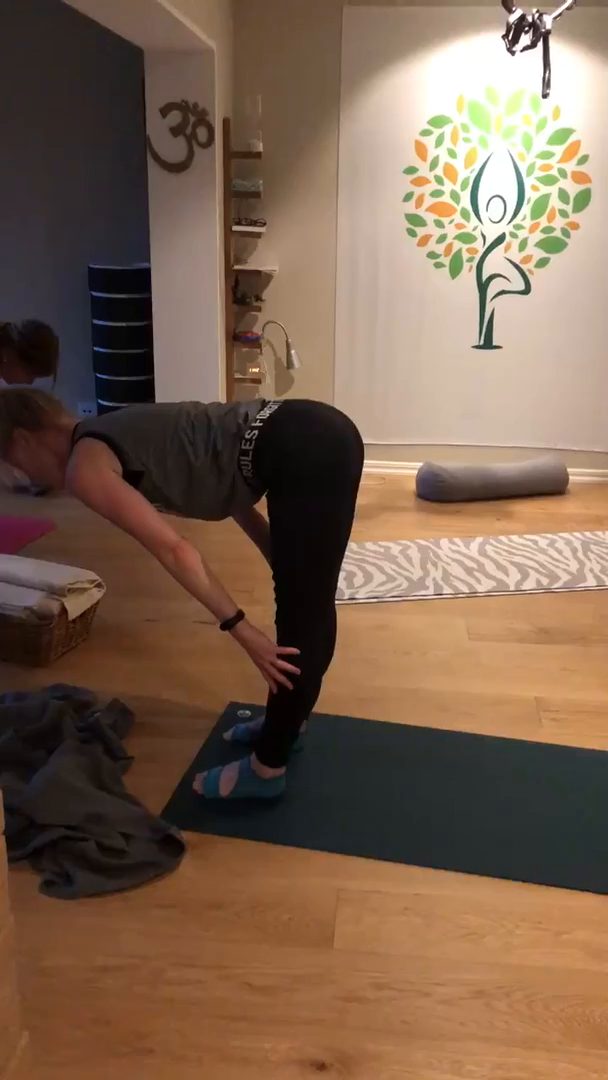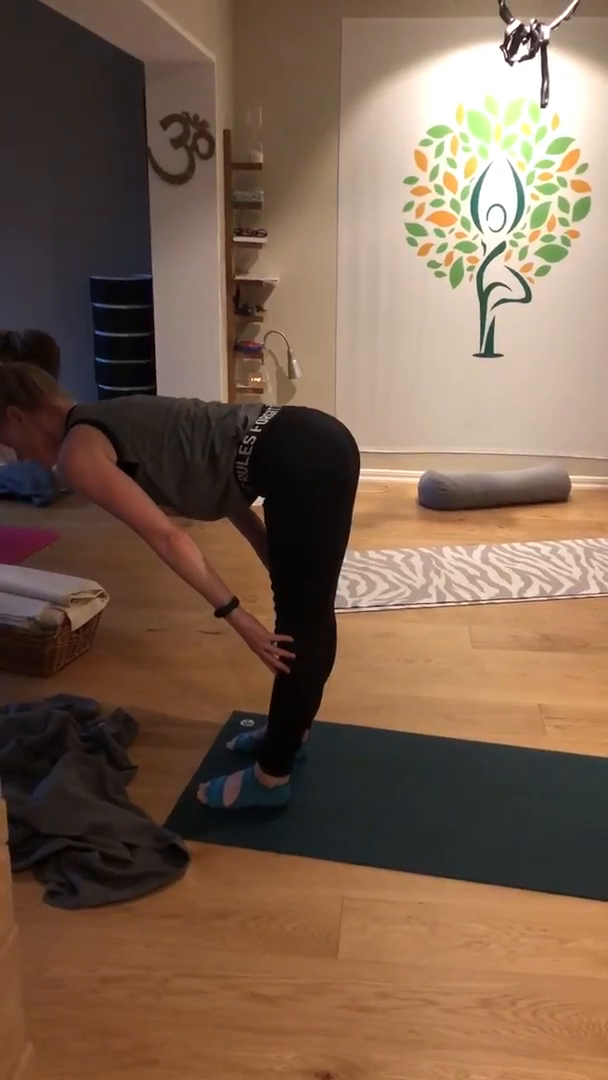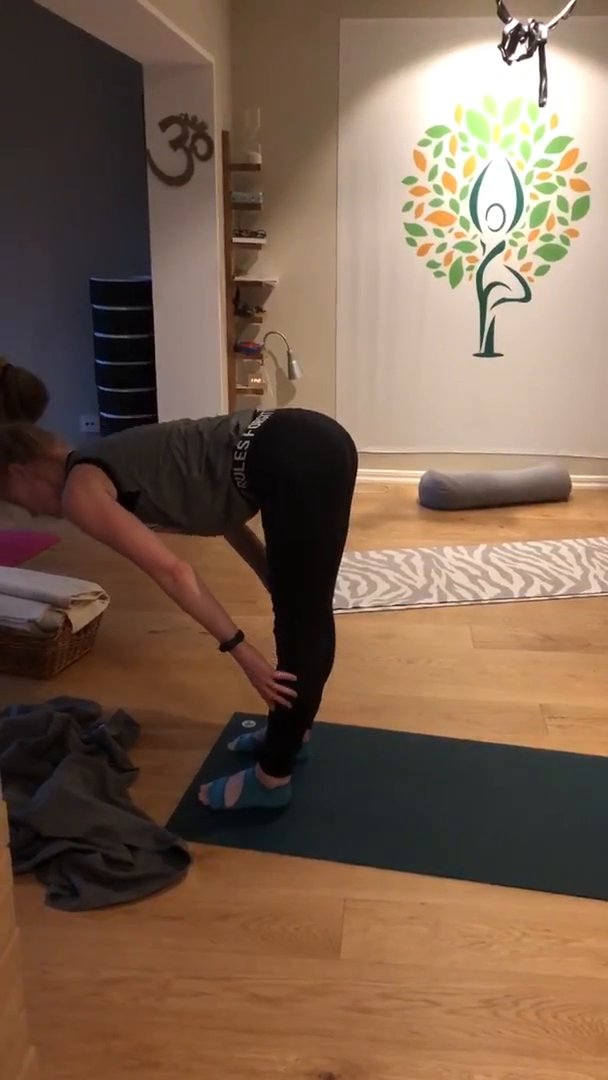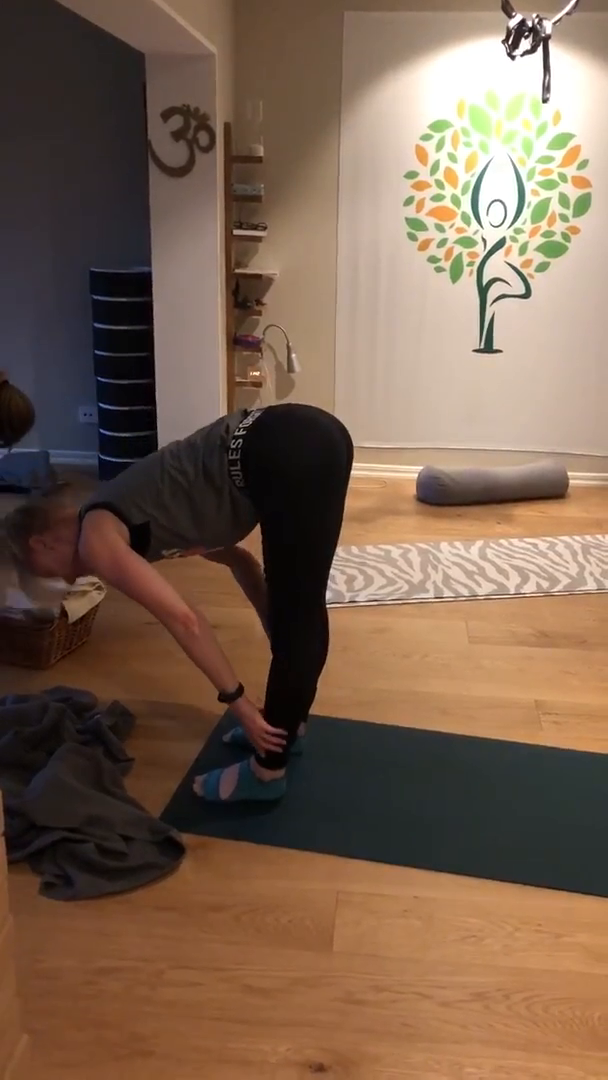
dt=0.7s
person 1, frame 1
left shoulder: (84, 467)
right shoulder: (115, 436)
left elbow: (172, 549)
right elbow: (234, 494)
left wrist: (239, 627)
right wrist: (286, 564)
left hip: (304, 456)
right hip: (321, 432)
left knee: (302, 617)
right knee: (306, 606)
left ankle: (267, 768)
right ankle: (286, 721)
person 1, frame 2
left shoulder: (77, 453)
right shoulder: (110, 422)
left elbow: (166, 536)
left wrist: (235, 616)
right wrist: (281, 568)
left hip: (299, 464)
right hip: (319, 439)
left knee: (301, 628)
right knee: (307, 618)
left ankle: (270, 777)
right ankle: (290, 730)
person 1, frame 3
left shoulder: (80, 492)
right shoulder: (107, 463)
left elbow: (171, 572)
right elbow: (228, 519)
left wrist: (238, 648)
right wrist: (283, 588)
left hip: (294, 464)
right hip: (312, 440)
left knee: (301, 627)
right knee: (306, 618)
left ankle: (272, 778)
right ankle: (292, 731)
person 1, frame 4
left shoulder: (96, 540)
right shoulder: (120, 520)
left elbow: (184, 622)
right elbow: (237, 558)
left wrist: (237, 702)
left hip: (288, 457)
right hip: (313, 434)
left knee: (296, 622)
right knee: (302, 612)
left ankle: (267, 771)
right ankle: (286, 725)
